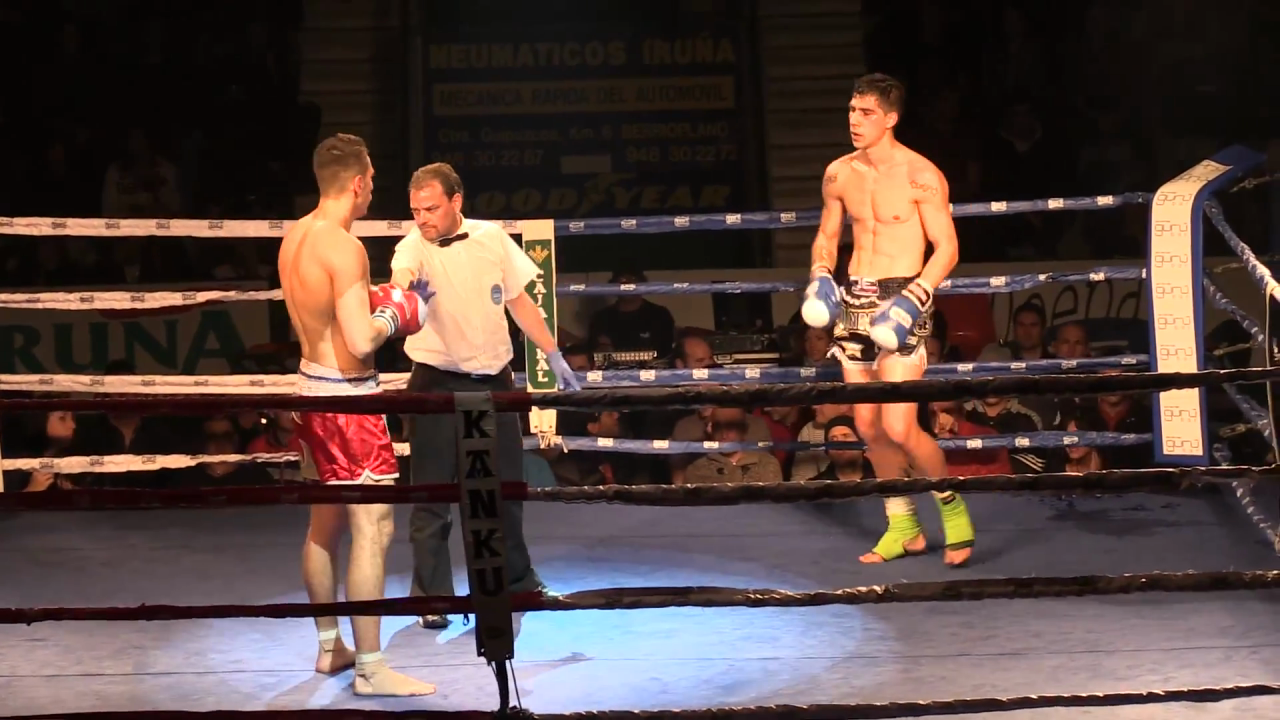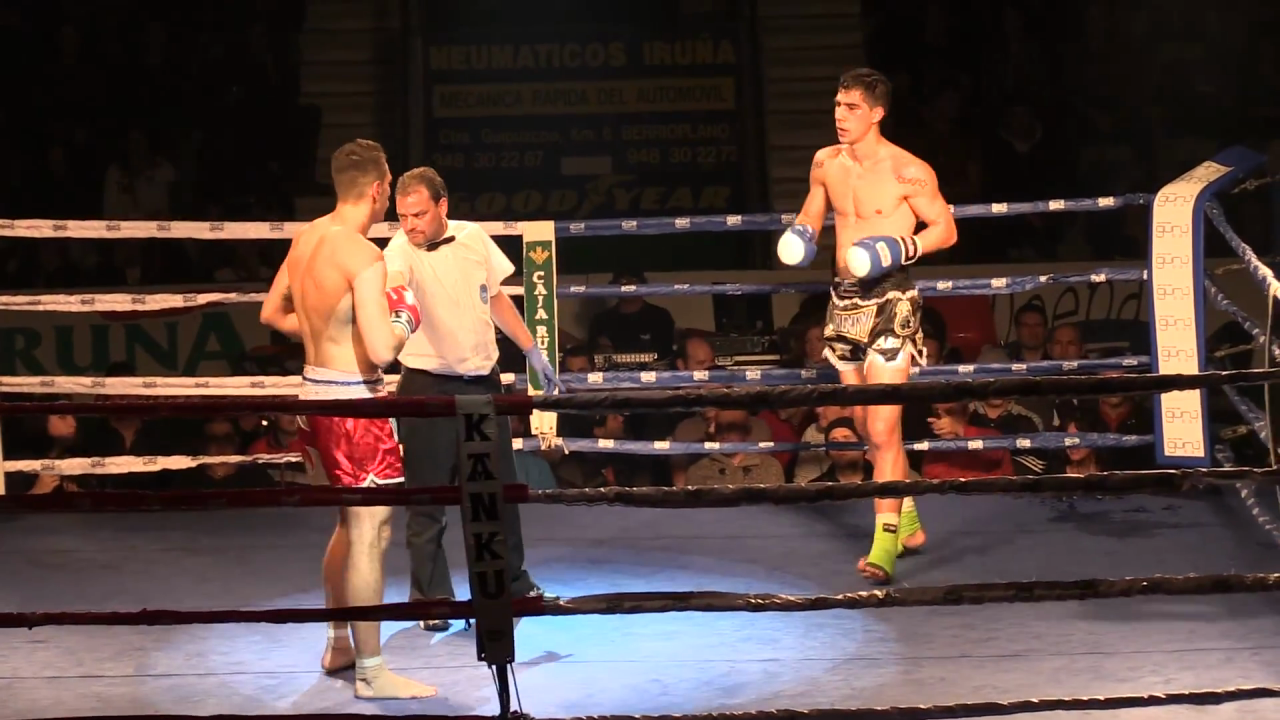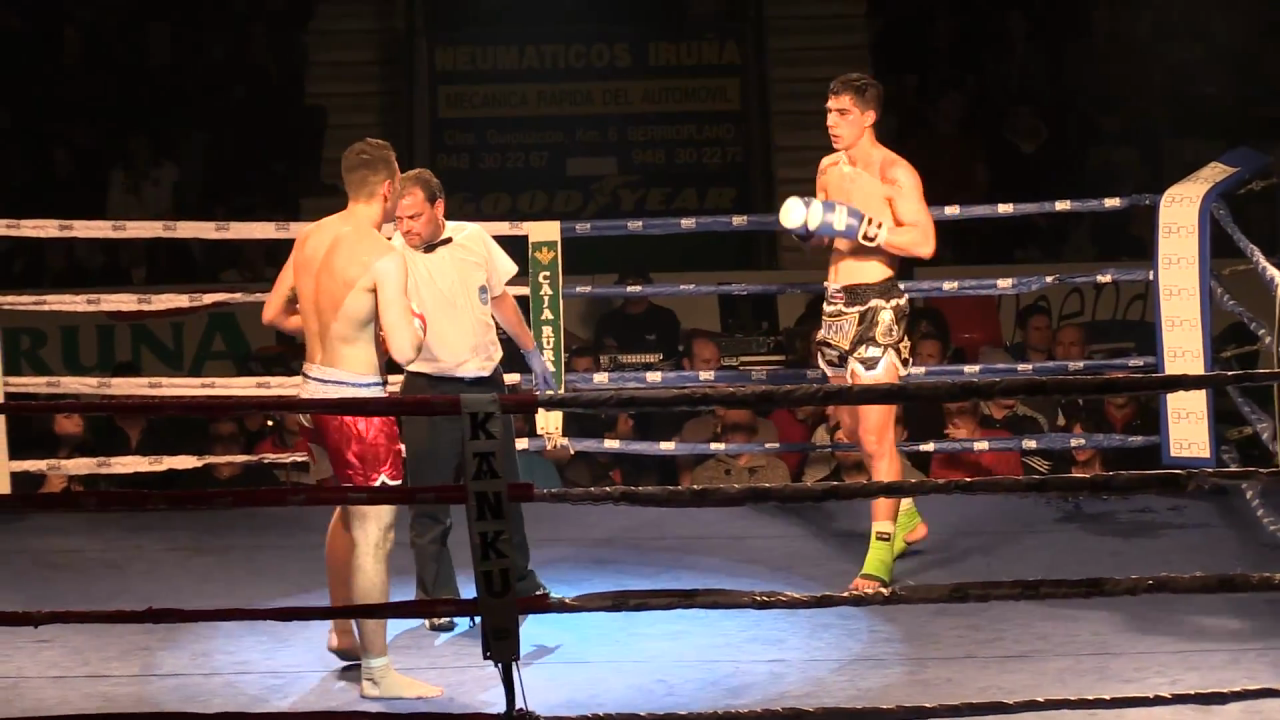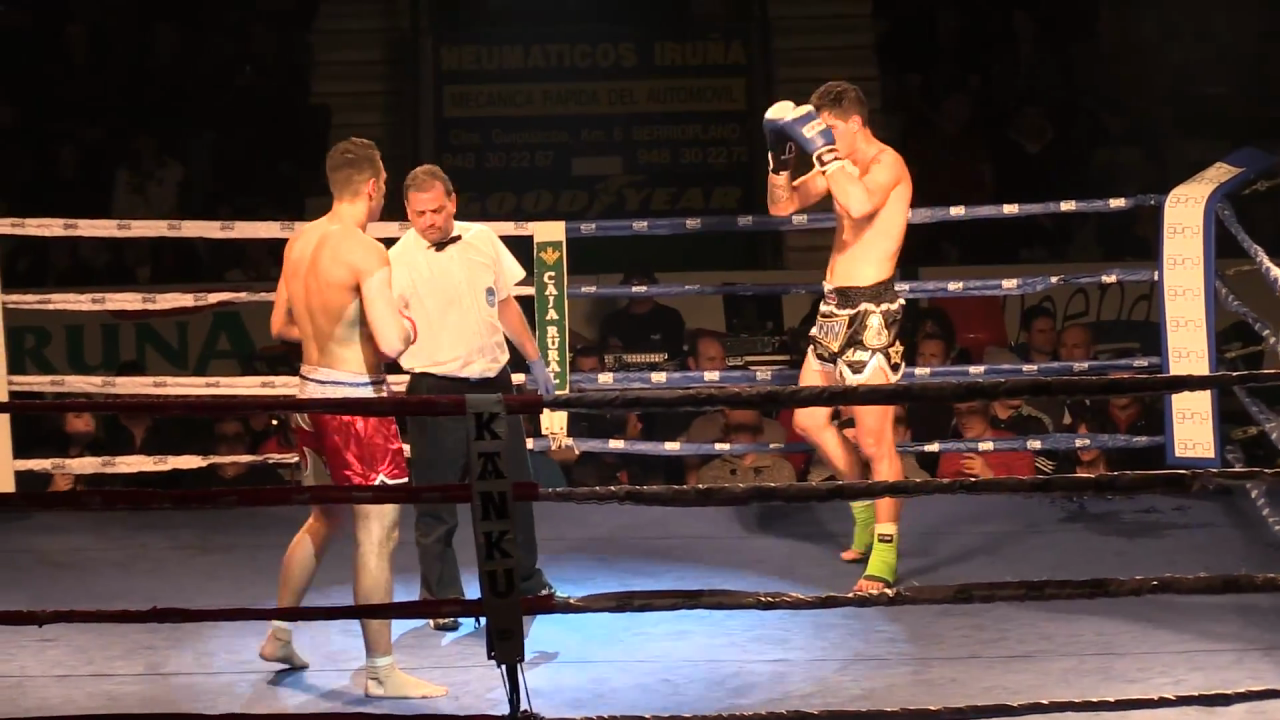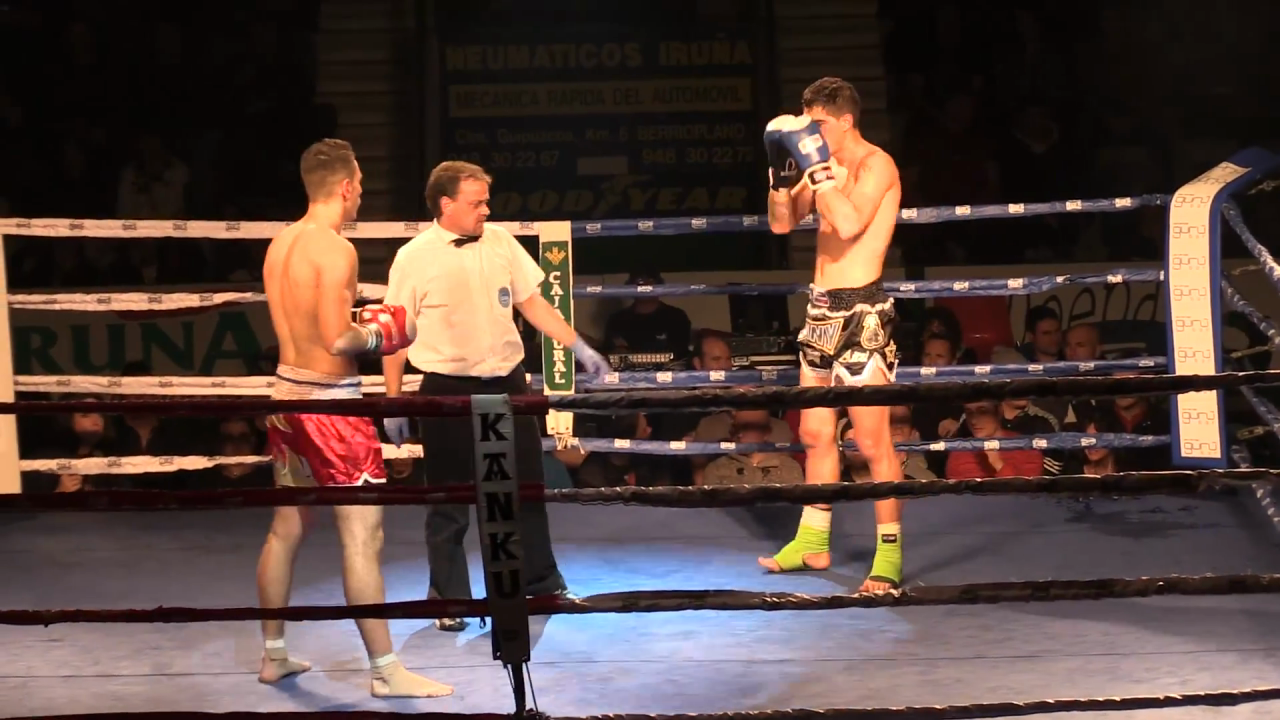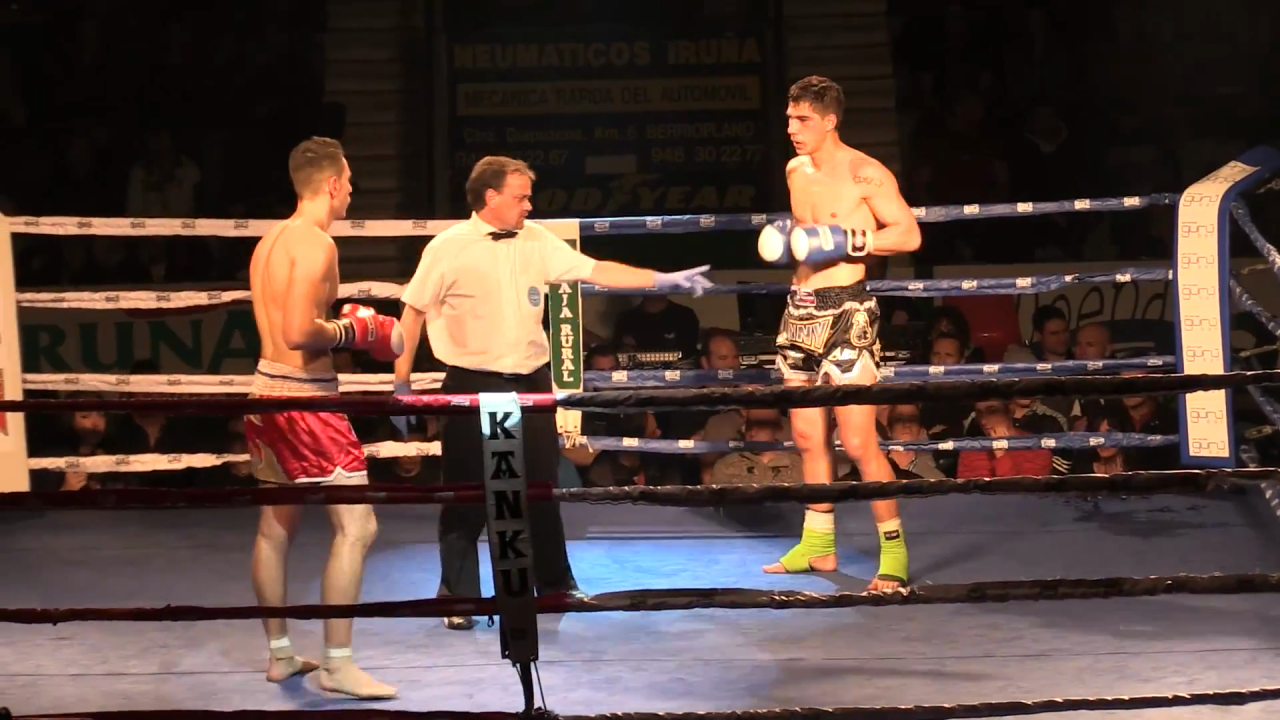
dt=0.2s
person 1, frame 1
left shoulder: (296, 236)
right shoulder: (343, 246)
right elbow: (359, 342)
left wrist: (368, 303)
right wrist: (394, 313)
left hip: (312, 390)
right hip: (346, 399)
left knee: (325, 524)
right knee: (372, 532)
left ankle: (330, 646)
right ankle: (370, 668)
person 1, frame 2
left shoulder: (307, 239)
right shoulder: (362, 255)
left elbow: (272, 314)
right elbow: (381, 352)
right wrist: (405, 316)
left hip: (316, 394)
right hip: (352, 403)
left knee: (349, 524)
right knee: (371, 536)
left ankle: (339, 644)
right ankle: (371, 673)
person 1, frame 3
left shoulder: (310, 237)
right shoulder: (382, 255)
left elbow: (273, 315)
right elbow: (403, 351)
right wrist: (412, 322)
left hip: (316, 392)
right hip: (359, 403)
left knee: (348, 513)
right knee: (374, 538)
left ankle: (342, 629)
right ankle: (377, 673)
person 1, frame 4
left shoulder: (299, 242)
right shoulder: (366, 252)
left elbow: (280, 327)
right elbow: (391, 345)
right wrist: (405, 323)
left hip: (313, 395)
right hip: (356, 404)
left knee: (321, 519)
right knee: (377, 538)
left ankle: (279, 636)
right ankle: (382, 672)
person 1, frame 5
left shoulder: (281, 245)
right shoulder: (335, 249)
right elbow: (336, 340)
left wrist: (357, 321)
right wrist: (382, 331)
left hip: (288, 397)
right hip: (330, 405)
left knee: (285, 530)
right knee: (362, 540)
left ankle: (273, 655)
right ankle: (386, 671)
person 1, frame 6
left shoulder: (270, 241)
right shoulder: (316, 244)
right elbow: (298, 334)
left wrist: (338, 323)
right wrist: (350, 331)
left hip: (266, 393)
right hip: (305, 401)
left knee: (275, 530)
right knee: (357, 526)
left ankle: (279, 654)
right ankle: (338, 663)
person 2, frame 1
left shoulder: (921, 175)
right shoulder: (839, 173)
left elbow: (947, 249)
right elbow: (827, 235)
left wrist: (912, 300)
right wrist: (821, 280)
left hip: (898, 305)
right hip: (855, 304)
left knee: (898, 428)
right knee: (869, 426)
left ankle: (953, 509)
right ankle: (904, 528)
person 2, frame 2
left shoulder: (908, 169)
right shoulder: (826, 163)
left elbow: (946, 231)
right elbow: (810, 218)
left wrist: (897, 248)
right wrist: (800, 236)
left hip: (889, 306)
right hip: (844, 304)
left knee: (882, 429)
right knee: (865, 424)
left ankle: (885, 547)
right ankle: (903, 528)
person 2, frame 3
left shoulder: (895, 172)
right shoulder: (830, 168)
left elbow: (925, 243)
left wrist: (861, 227)
right wrist: (806, 226)
left hip: (876, 310)
right hip: (836, 308)
left knee: (876, 438)
right knee: (859, 428)
left ankle: (880, 555)
right ankle: (906, 516)
person 2, frame 4
left shoulder: (887, 164)
right shoulder: (840, 162)
left elbow: (857, 208)
right elbow: (782, 206)
left wrist: (823, 150)
right wrist: (782, 151)
left hip: (869, 312)
right hip: (834, 309)
left knee: (874, 439)
right knee: (807, 419)
left ankle: (884, 555)
right ankle: (869, 505)
person 2, frame 5
left shoulder: (877, 165)
right shoulder: (825, 163)
left elbow: (848, 225)
right elbow: (781, 222)
left wrist: (816, 163)
right wrist: (783, 166)
left hip: (859, 313)
right hip: (821, 311)
left knee: (872, 441)
right knee: (815, 433)
left ankle: (889, 555)
right ankle: (813, 541)
person 2, frame 6
left shoulder: (866, 172)
right shoulder: (797, 170)
left elbow: (909, 235)
left wrist: (845, 240)
right wrist: (786, 236)
left hip: (844, 313)
right hip: (800, 311)
left knee: (859, 443)
right knee: (807, 437)
left ankle: (894, 552)
right ankle: (818, 543)
person 3, frame 1
left shoulder: (493, 238)
right shoulder: (412, 251)
left elbow: (519, 301)
right elbow: (401, 293)
left wrist: (554, 356)
left hip: (495, 381)
right hip: (437, 384)
left knee: (505, 485)
left ankle: (516, 580)
right ankle: (431, 594)
person 3, frame 2
left shoulder: (473, 237)
right shoulder: (400, 253)
left elbow: (496, 299)
right elbow: (395, 289)
left wrist: (533, 352)
left hip: (484, 380)
right hip: (428, 386)
left knee: (500, 485)
left ankle: (512, 581)
right ankle: (431, 596)
person 3, frame 3
left shoulder: (474, 238)
right shoulder: (396, 258)
left elbow: (500, 299)
left wrist: (532, 353)
left hip: (487, 381)
right hip: (430, 390)
left knee: (503, 486)
right knee: (431, 497)
left ankle: (518, 580)
right ankle: (436, 597)
person 3, frame 4
left shoulder: (483, 240)
right shoulder: (400, 260)
left elbow: (506, 305)
left wrist: (535, 361)
left hip: (494, 383)
right hip: (437, 392)
right knee: (437, 500)
left ankle: (525, 581)
right ankle: (441, 596)
person 3, frame 5
left shoulder: (501, 241)
right shoulder: (414, 257)
left elbow: (532, 302)
left wrist: (578, 346)
right wrist: (393, 401)
left hip: (507, 384)
right hip: (448, 390)
left knee: (527, 485)
right knee: (449, 500)
left ankle: (541, 582)
right ankle: (449, 598)
person 3, frame 6
left shoulder: (538, 240)
right shoulder: (447, 248)
left elbow: (596, 271)
right elbow: (415, 314)
left wrist: (665, 279)
right wrist: (402, 384)
left hip: (531, 382)
right hip: (471, 386)
left knee: (541, 487)
left ankle: (555, 584)
right ankle: (458, 595)
